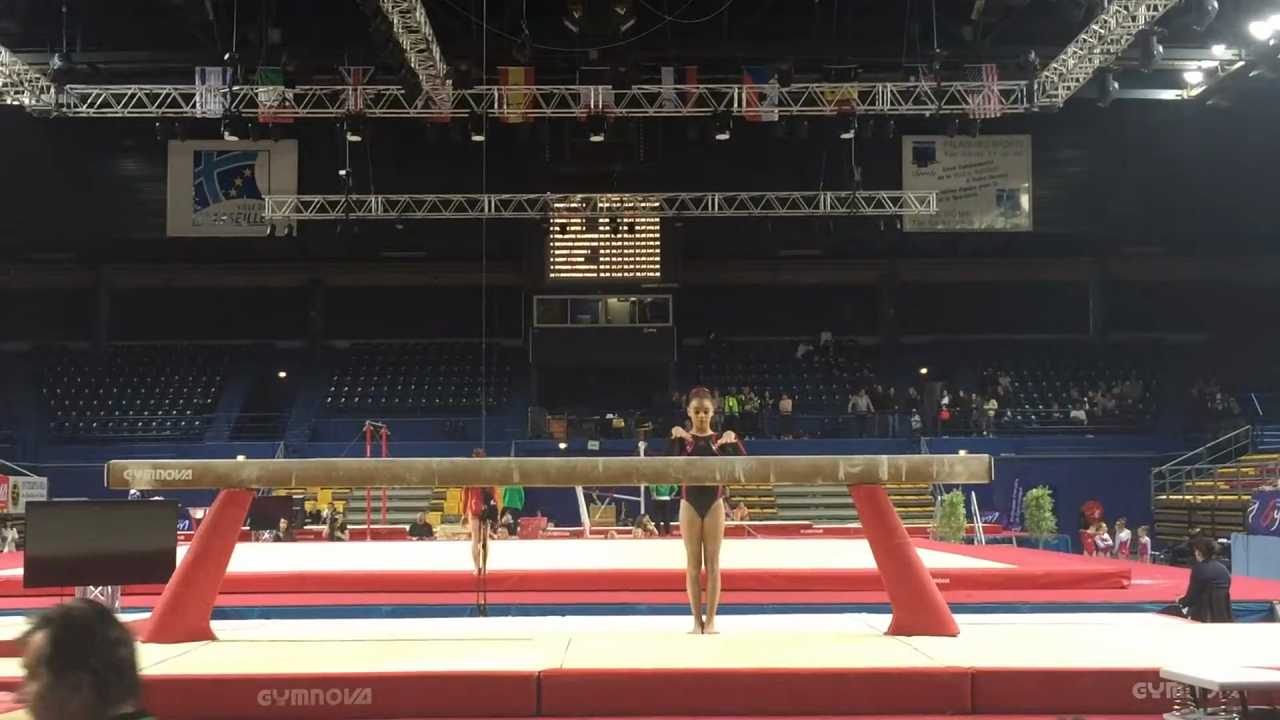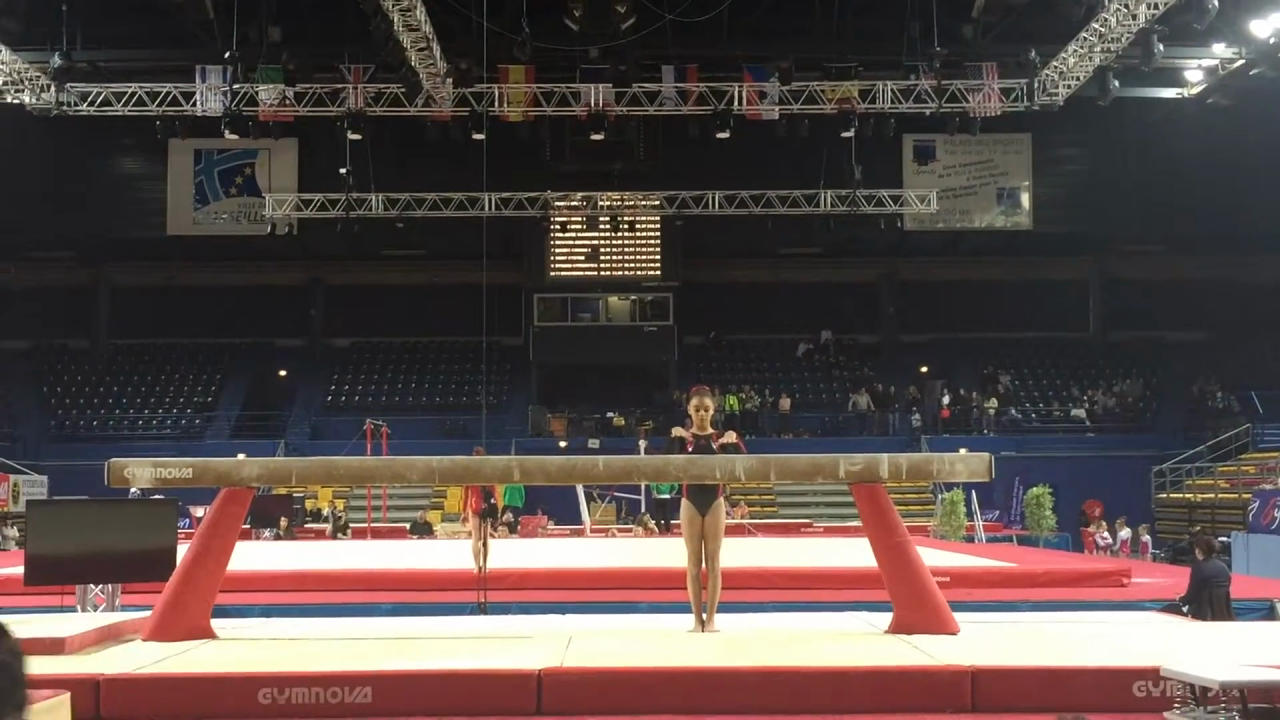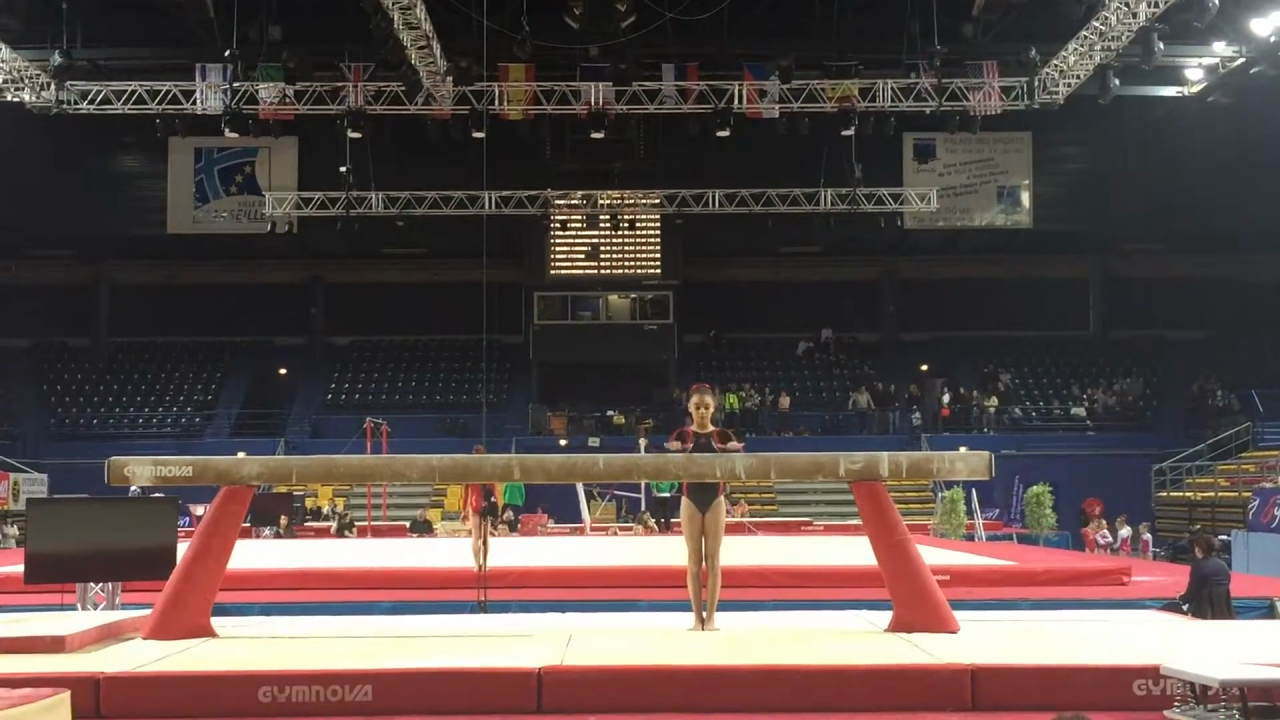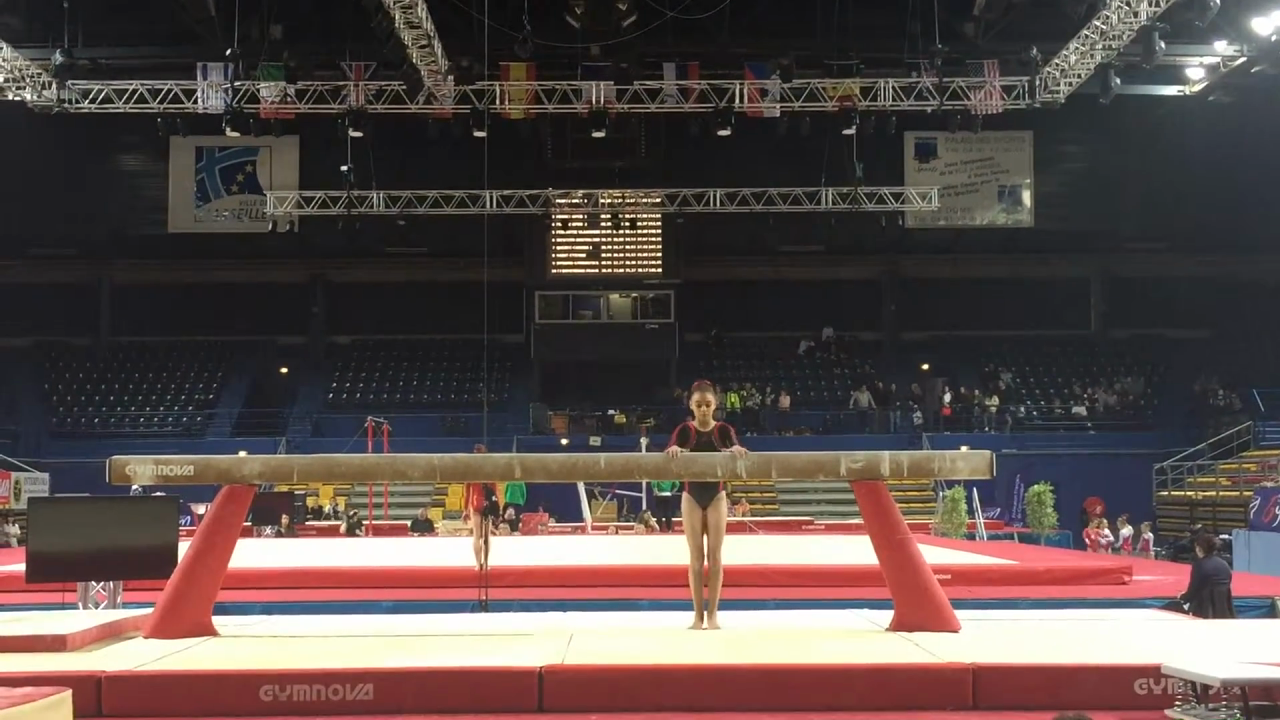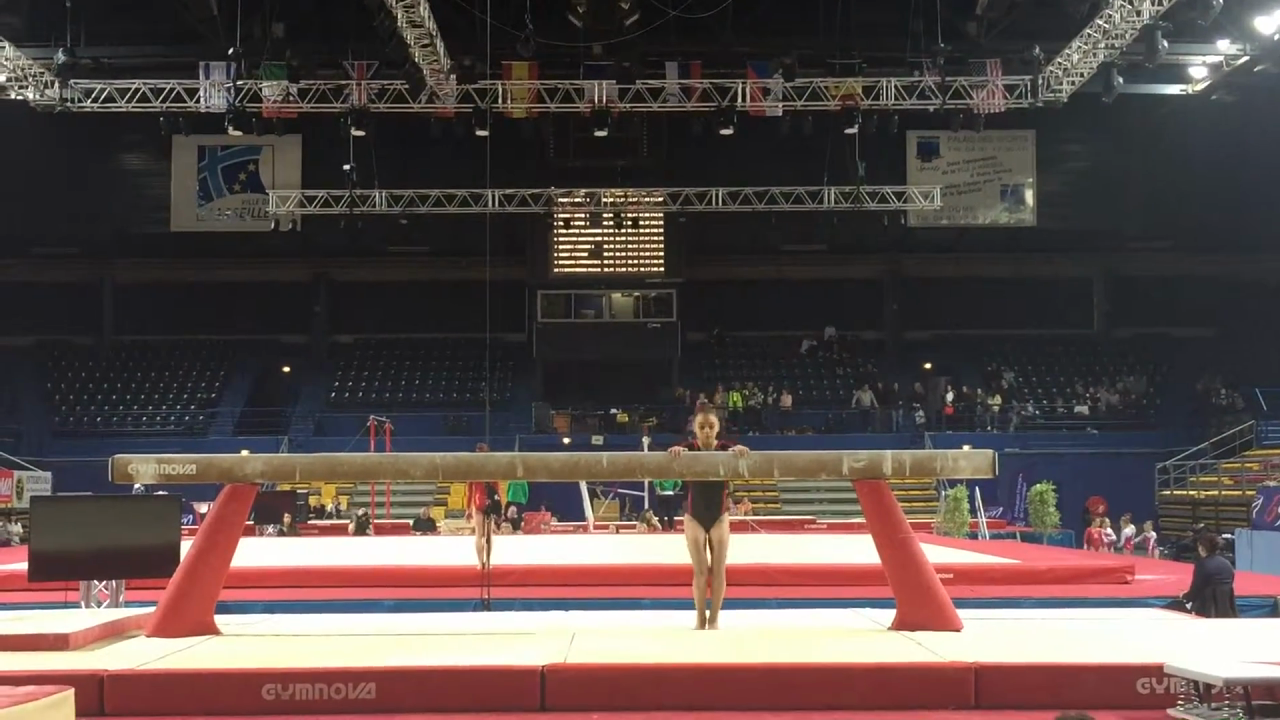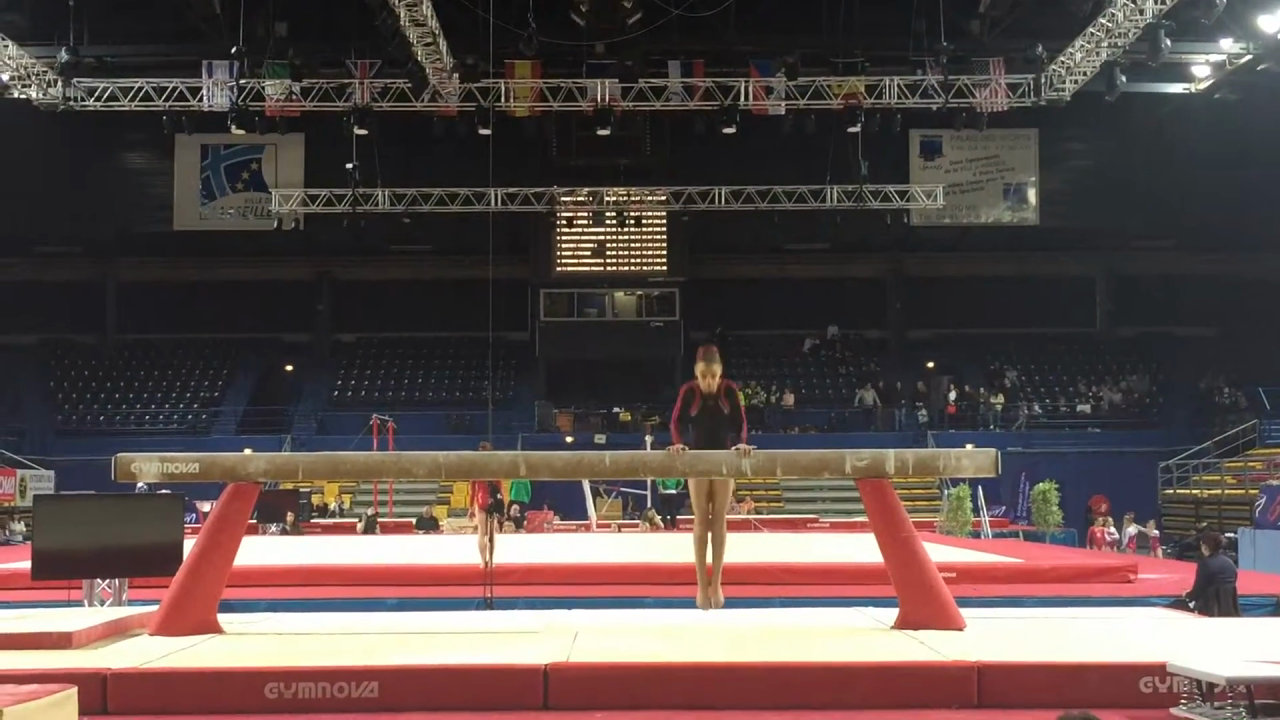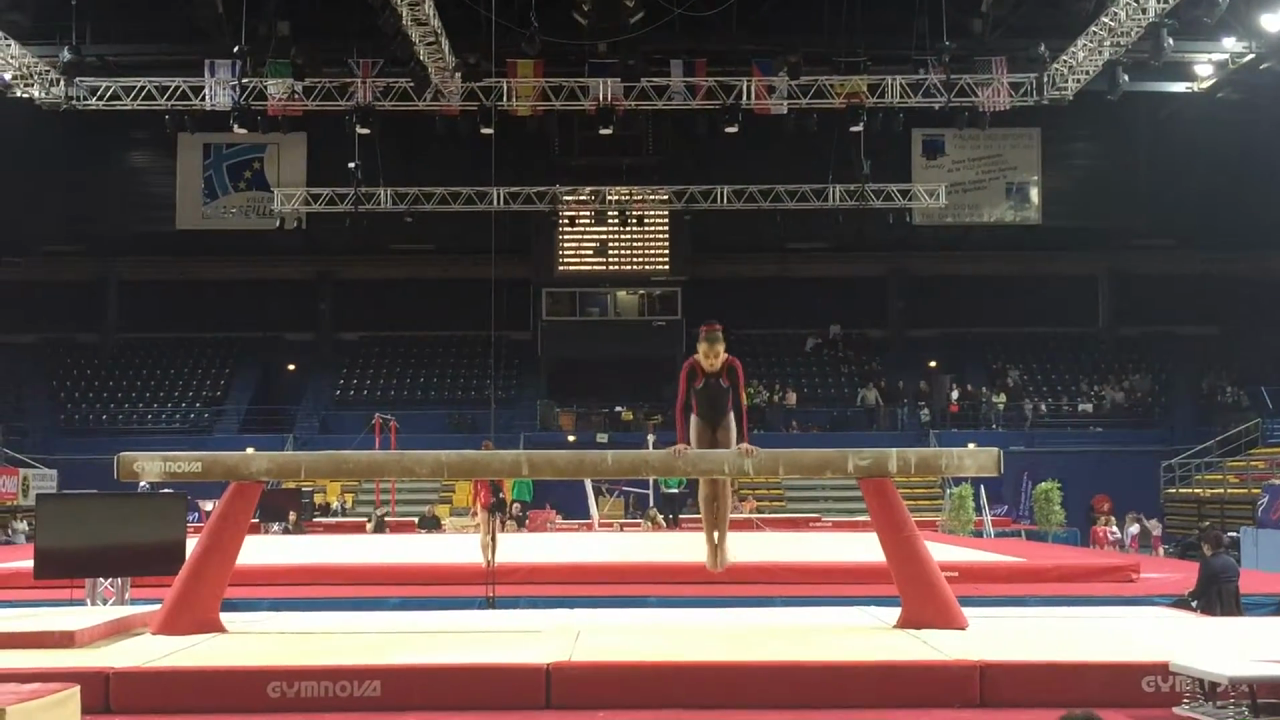
dt=0.2s
person 1, frame 1
left shoulder: (721, 440)
right shoulder: (682, 438)
left wrist: (734, 441)
right wrist: (675, 438)
left hip: (714, 504)
right hip: (690, 504)
left knee: (712, 564)
right knee: (693, 564)
left ankle: (710, 621)
right ankle: (697, 621)
person 1, frame 2
left shoulder: (721, 438)
right shoulder: (683, 437)
left wrist: (735, 442)
right wrist: (673, 439)
left hip: (715, 503)
right hip: (690, 503)
left knee: (713, 563)
right knee: (694, 563)
left ankle: (710, 619)
right ankle: (697, 620)
person 1, frame 3
left shoulder: (722, 435)
right shoulder: (683, 435)
left wrist: (735, 448)
right wrist: (671, 447)
left hip: (715, 501)
right hip: (691, 501)
left knee: (713, 561)
right knee: (694, 561)
left ankle: (710, 618)
right ankle: (698, 618)
person 1, frame 4
left shoulder: (723, 429)
right shoulder: (685, 430)
left elbow: (735, 448)
right elbow: (673, 449)
left wrist: (737, 449)
right wrist: (672, 448)
left hip: (716, 497)
right hip: (692, 497)
left knee: (714, 556)
right knee: (697, 557)
left ankle: (712, 614)
right ankle: (698, 614)
person 1, frame 5
left shoulder: (725, 448)
right shoulder: (689, 448)
left elbow: (739, 459)
left wrist: (739, 451)
right wrist: (676, 452)
left hip: (719, 517)
right hip: (694, 518)
left knee: (718, 569)
right knee: (701, 569)
left ankle: (714, 619)
right ankle: (700, 618)
person 1, frame 6
left shoulder: (730, 390)
right shoulder: (688, 391)
left elbow: (740, 420)
right elbow: (676, 421)
left wrist: (742, 443)
right wrist: (678, 442)
left knee: (719, 520)
right knee: (701, 520)
left ankle: (716, 583)
right ankle: (702, 583)
person 1, frame 7
left shoulder: (733, 366)
right shoulder: (690, 368)
left elbow: (739, 404)
right elbow: (682, 405)
left wrist: (742, 441)
right wrist: (682, 441)
left hip: (725, 422)
right hip: (700, 422)
left knee: (723, 480)
right knee: (706, 481)
left ankle: (722, 542)
right ankle: (710, 544)
